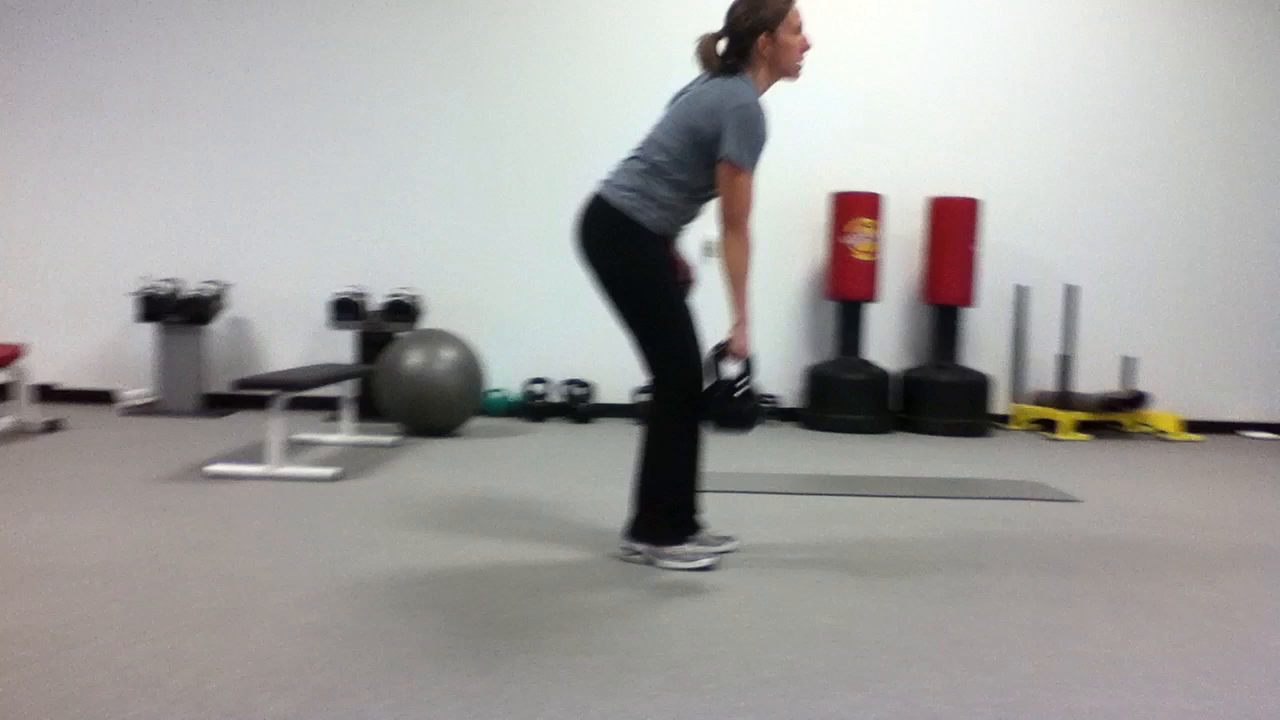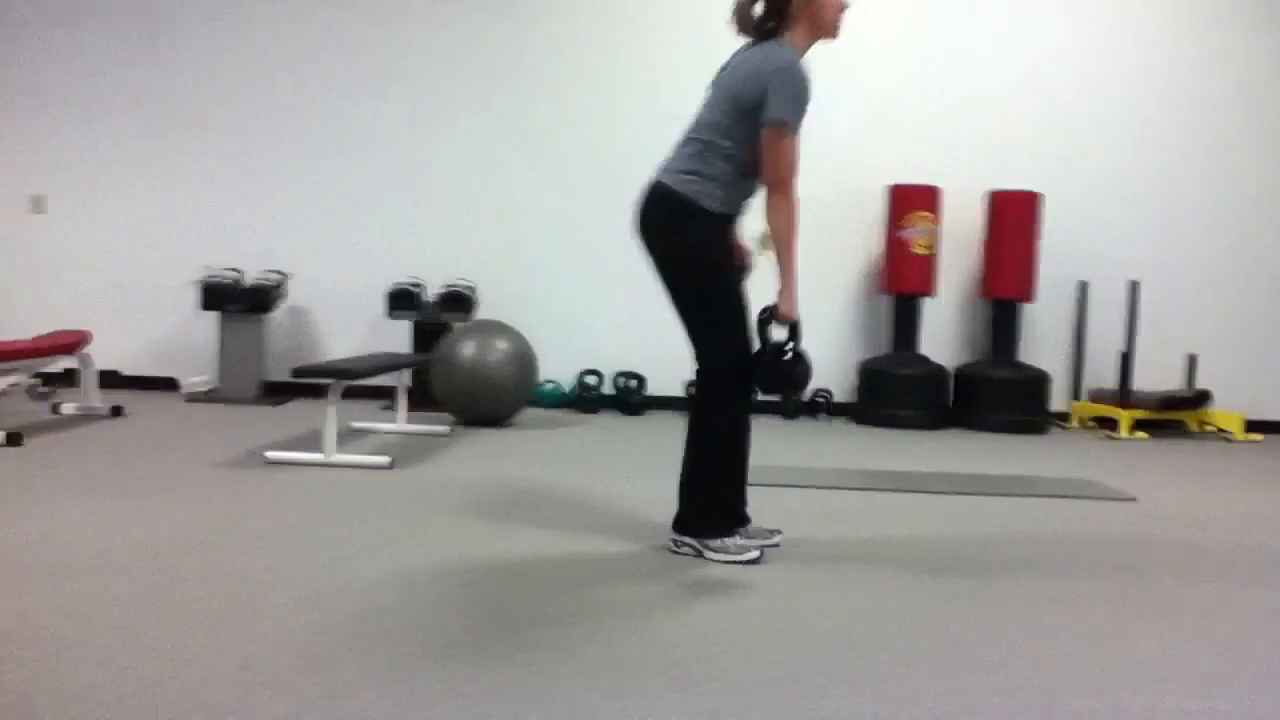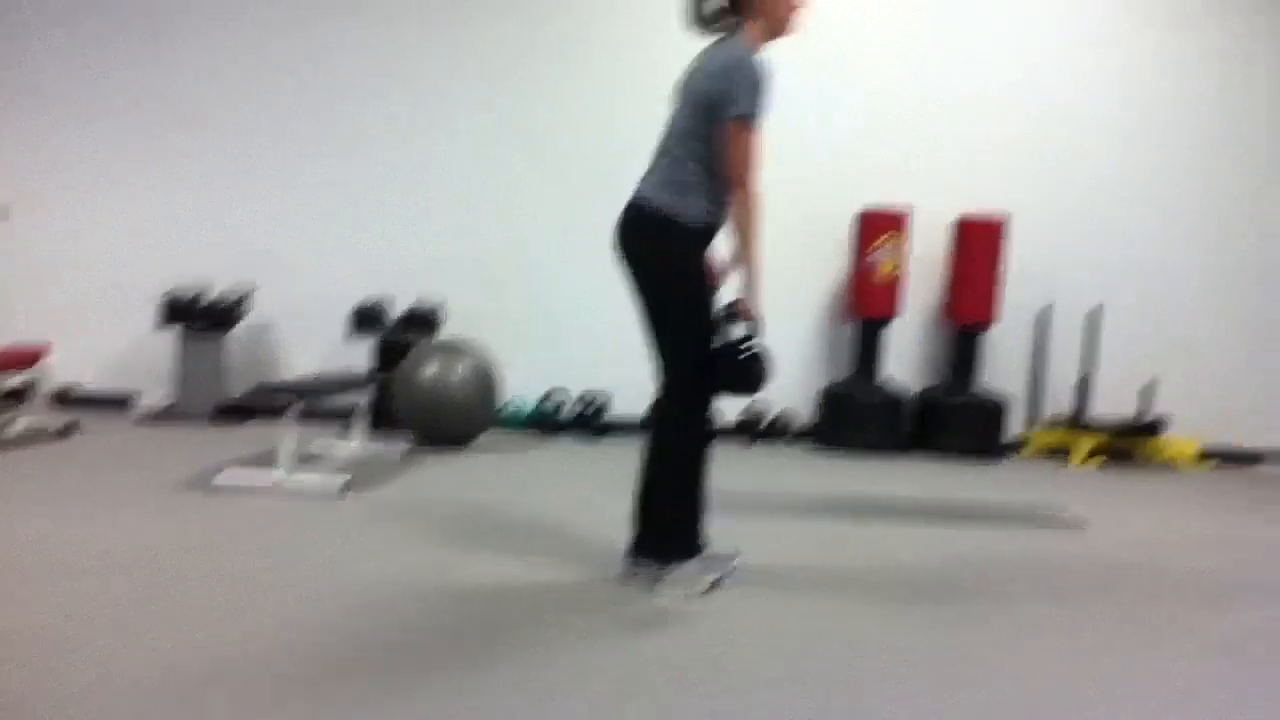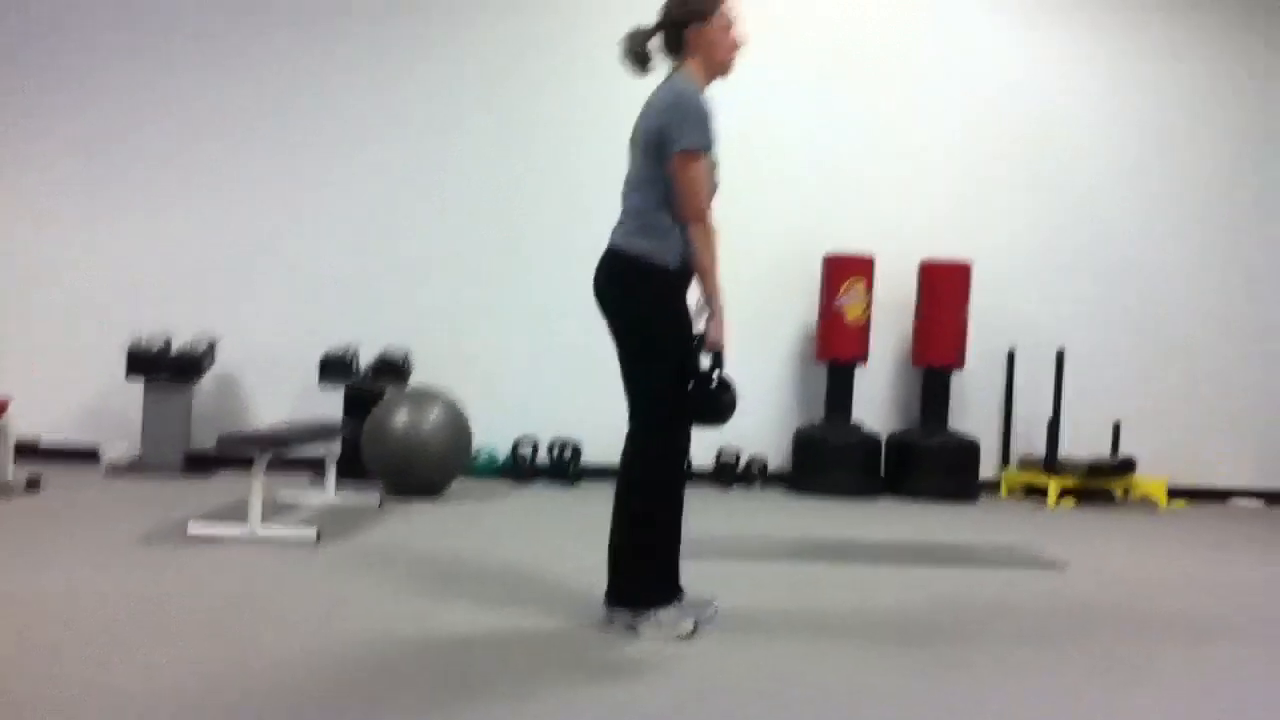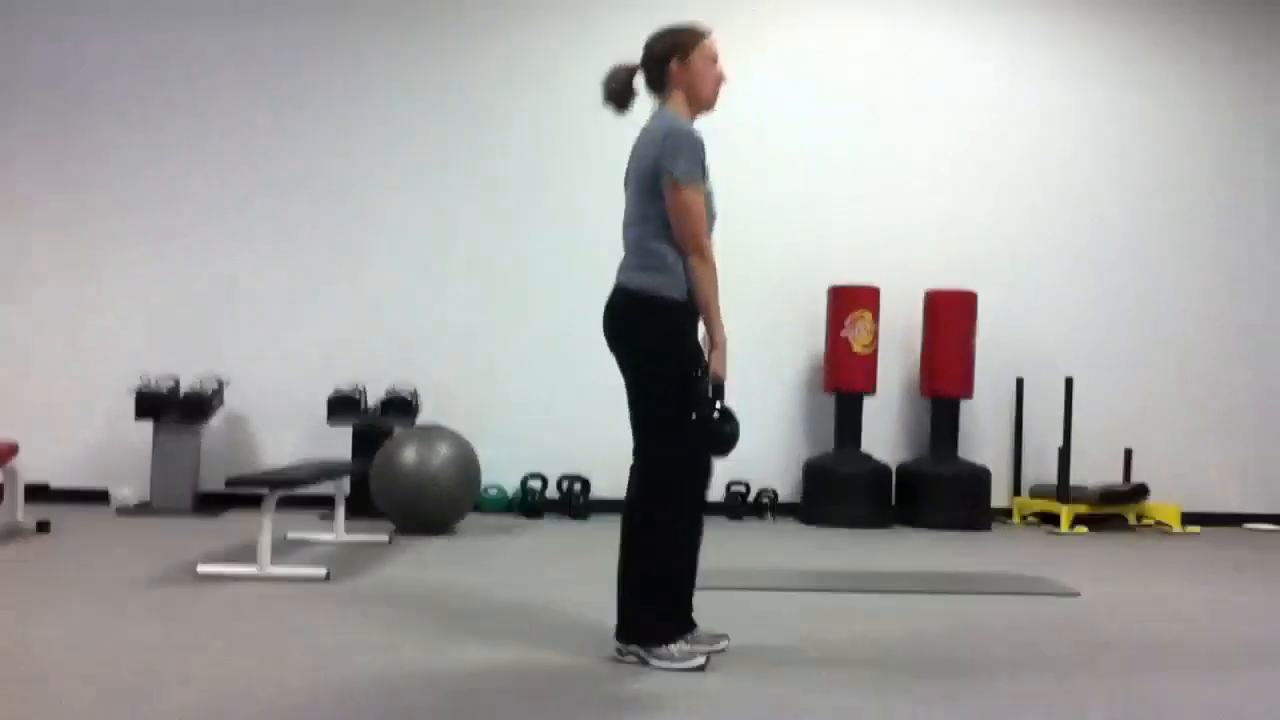
dt=0.1s
person 1, frame 1
left shoulder: (721, 88)
right shoulder: (742, 110)
right elbow: (735, 226)
left wrist: (670, 254)
right wrist: (740, 322)
left hip: (621, 228)
right hip: (624, 237)
left knee: (679, 374)
right knee: (679, 378)
left ankle: (674, 524)
right ankle: (655, 531)
person 1, frame 2
left shoulder: (764, 56)
right shoulder: (786, 71)
right elbow: (780, 191)
left wrist: (728, 236)
right wrist: (788, 290)
left hip: (682, 214)
right hip: (684, 222)
left knee: (728, 363)
right knee: (727, 366)
left ankle: (722, 516)
right ankle: (701, 523)
person 1, frame 3
left shoulder: (724, 56)
right shoulder: (743, 67)
right elbow: (740, 184)
left wrist: (703, 252)
right wrist: (750, 280)
left hip: (660, 230)
right hip: (664, 237)
left knee: (691, 384)
right knee: (687, 387)
left ankle: (680, 542)
right ankle: (656, 549)
person 1, frame 4
left shoulder: (671, 96)
right shoulder: (686, 103)
right elbow: (694, 219)
left wrist: (683, 297)
right wrist: (714, 311)
left hip: (637, 277)
right hip: (645, 284)
left knee: (665, 431)
right knee: (661, 433)
left ankle: (657, 589)
right ankle: (635, 597)
person 1, frame 5
left shoulder: (657, 134)
right shoulder: (679, 136)
right elbow: (695, 251)
left wrist: (699, 338)
right wrist: (717, 341)
left hip: (642, 311)
right hip: (656, 318)
left knee: (678, 466)
right knee: (666, 469)
left ankle: (669, 621)
right ankle: (644, 632)
